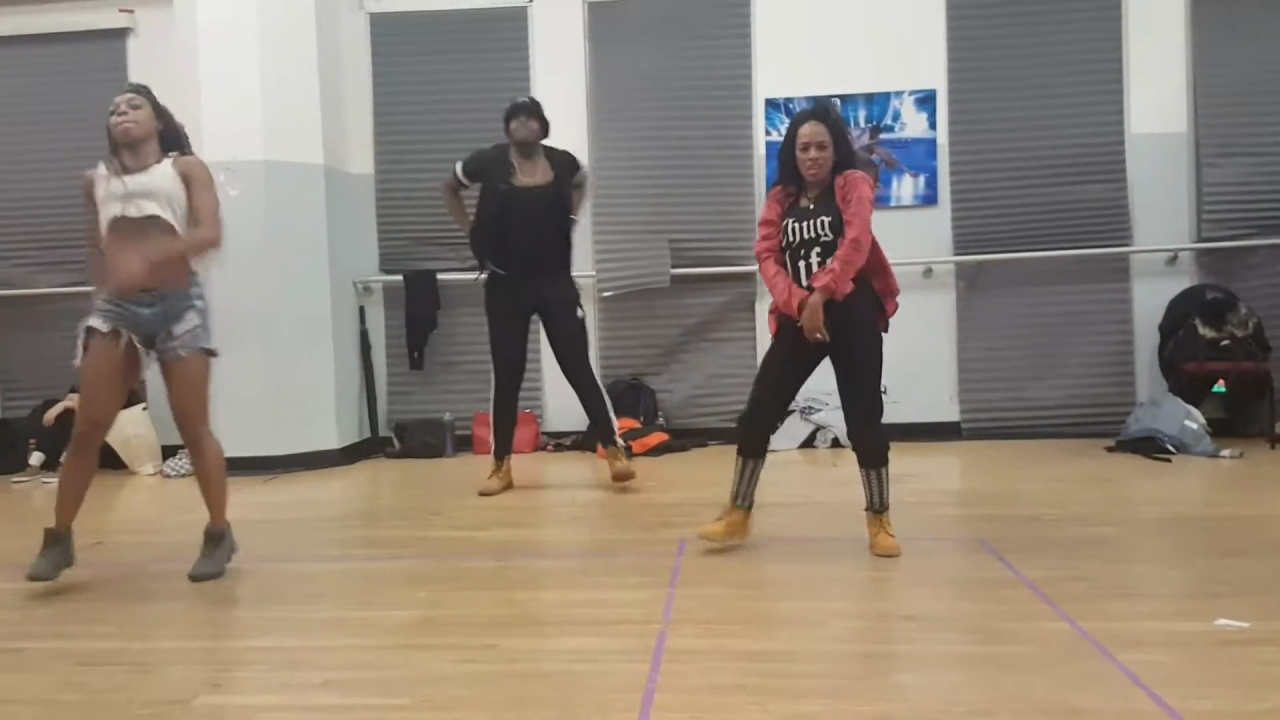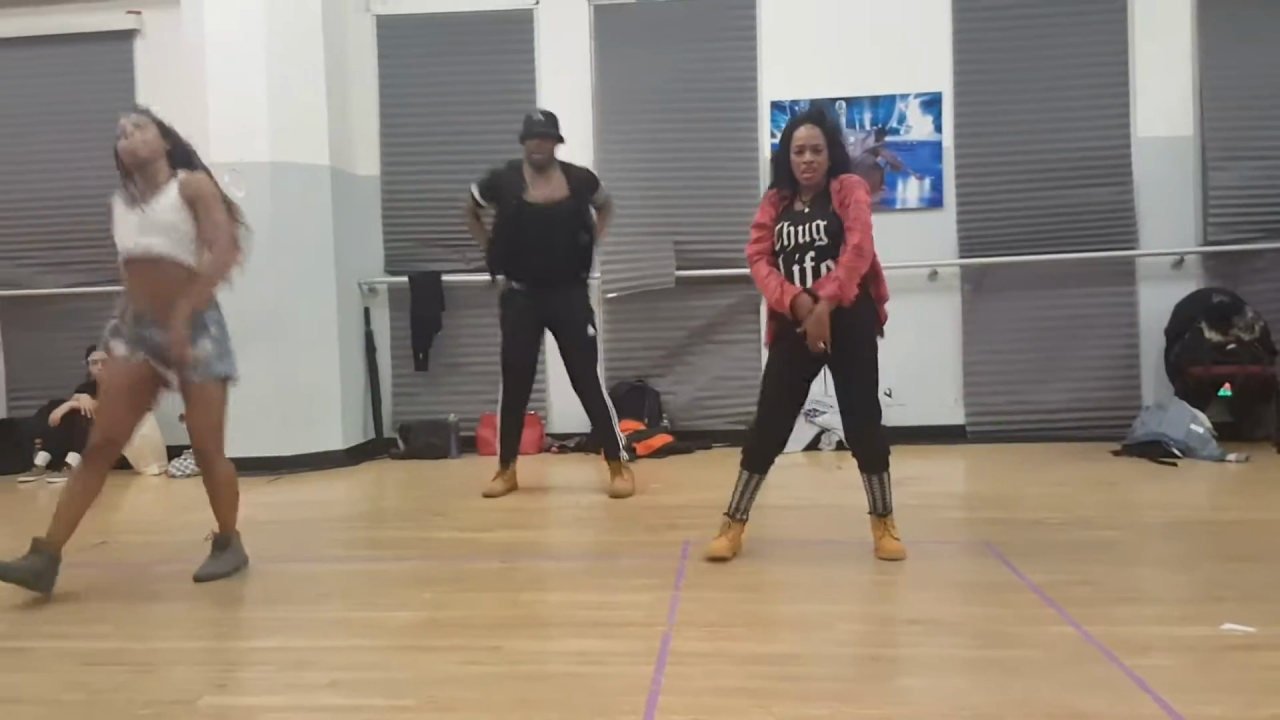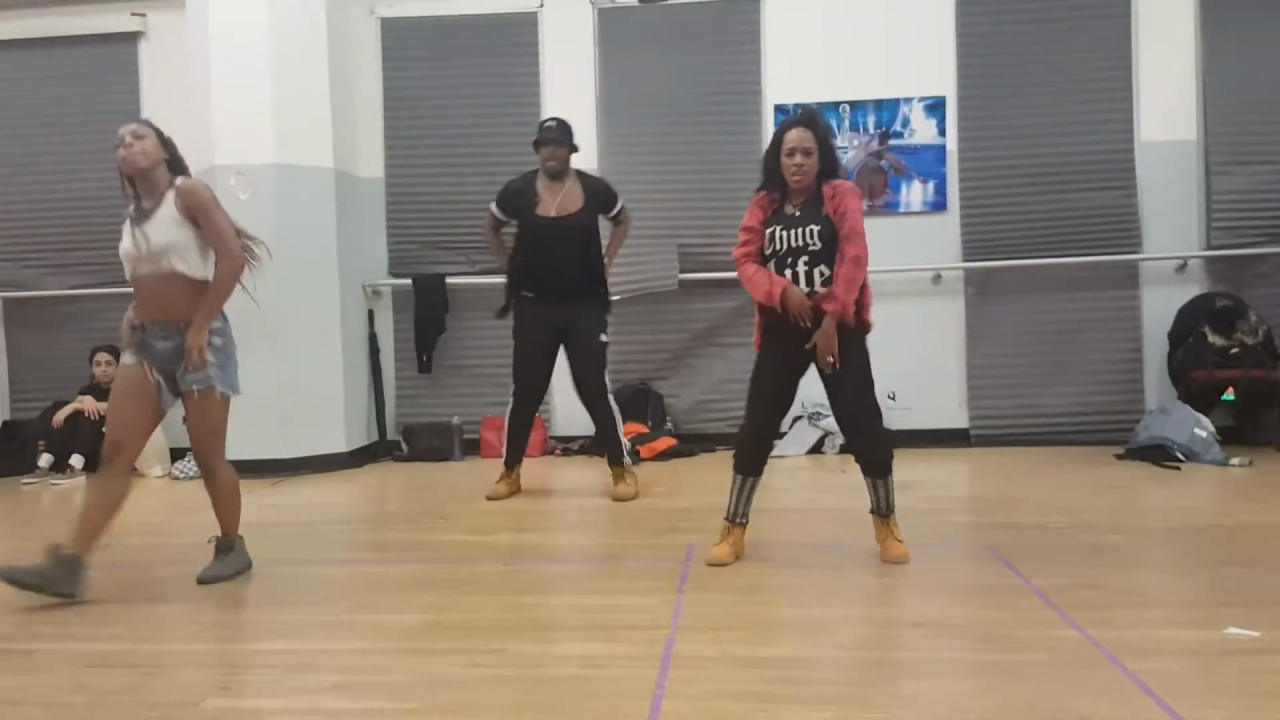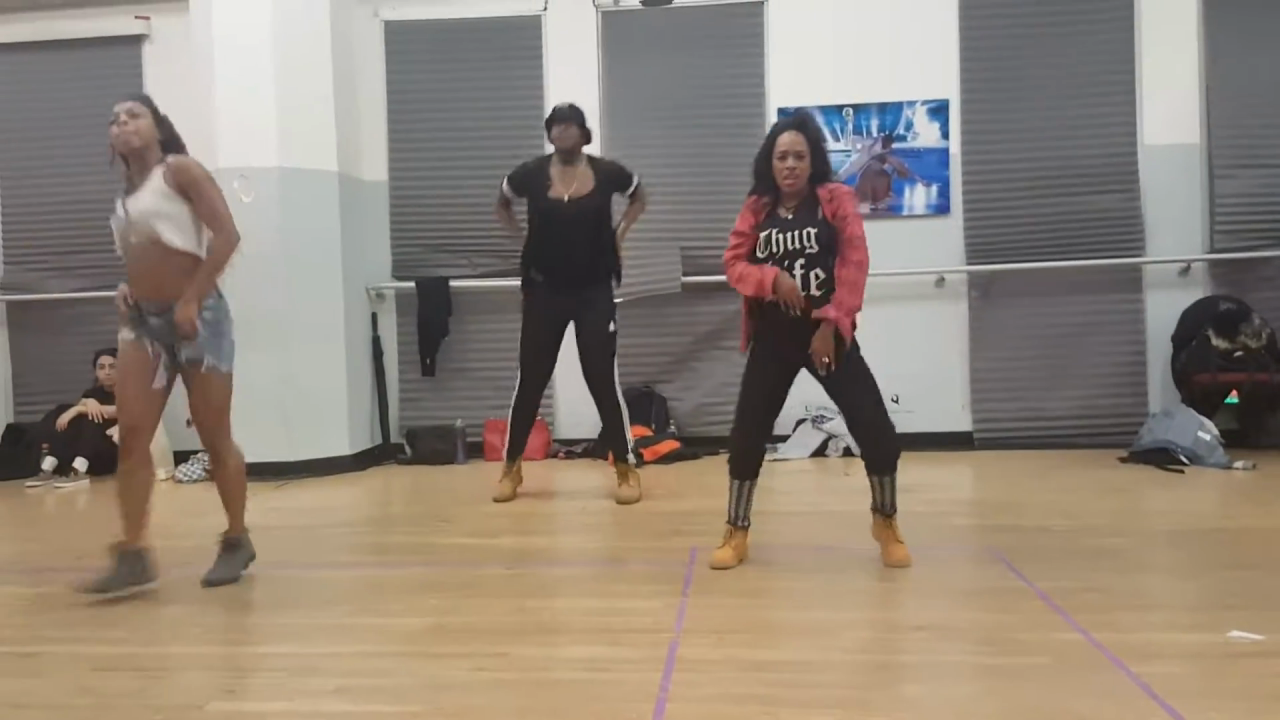
dt=0.1s
person 1, frame 1
left shoulder: (187, 167)
right shoulder: (97, 178)
left elbow: (210, 234)
left wrist: (149, 256)
right wrist: (108, 282)
left hip: (178, 304)
right hip: (115, 307)
left knee: (194, 430)
right knee: (88, 430)
left ankle: (218, 535)
right ankle: (58, 540)
person 1, frame 2
left shoulder: (193, 184)
right shoulder: (121, 202)
left elbow: (221, 254)
left wrist: (181, 316)
right wrist: (131, 316)
left hip: (195, 328)
right hip: (135, 333)
left knee: (207, 449)
right knee: (101, 445)
left ankle: (228, 544)
right ankle: (45, 555)
person 1, frame 3
left shoulder: (190, 193)
right shoulder: (134, 218)
left elbow: (232, 259)
left wrist: (201, 326)
right wrist: (133, 316)
left hip: (200, 338)
right hip: (146, 343)
left knee: (208, 457)
right knee: (115, 452)
left ankle: (232, 547)
right ankle: (66, 566)
person 1, frame 4
left shoulder: (179, 167)
right shoulder: (123, 193)
left elbow: (227, 234)
left wrist: (190, 296)
right wrist: (128, 289)
left hip: (195, 315)
right hip: (143, 321)
left knee: (215, 439)
right knee: (132, 439)
left ankle: (235, 541)
right ankle: (130, 556)
person 2, frame 1
left shoulder: (853, 184)
right shoulder: (780, 199)
left elbow: (856, 241)
right elbow: (767, 257)
left wrist: (821, 296)
right wrist: (797, 302)
left hip: (854, 318)
right hip: (796, 320)
left knee: (864, 419)
right knee: (758, 415)
left ankle: (878, 519)
right ankle: (737, 513)
person 2, frame 2
left shoulder: (849, 189)
right shoulder: (775, 202)
left elbow: (857, 247)
right elbow: (759, 261)
left wrist: (826, 302)
right wrist: (793, 299)
left hip: (848, 322)
right hip: (792, 327)
left knee: (864, 425)
right knee: (769, 426)
left ankle: (883, 522)
right ankle: (733, 525)
person 2, frame 3
left shoulder: (841, 194)
right shoulder: (764, 204)
left elbow: (854, 257)
right elbow: (745, 262)
left wrist: (832, 316)
right wrist: (782, 291)
left hip: (837, 328)
right hip: (781, 330)
left knee: (864, 427)
right knee: (756, 428)
left ankle: (886, 524)
right ankle: (734, 530)
person 2, frame 4
left shoulder: (835, 199)
right shoulder: (755, 209)
left elbow: (854, 263)
right elbow: (733, 266)
left wrist: (833, 323)
right wrist: (771, 279)
left hip: (826, 334)
right hip: (770, 337)
left knee: (875, 429)
right knee: (747, 433)
left ankle: (886, 524)
right ankle: (736, 534)
person 3, frame 1
left shoulder: (562, 161)
right shoulder: (487, 161)
left elbow: (580, 184)
right elbow: (450, 189)
left wrist: (570, 219)
right wrist: (473, 231)
left hip: (555, 279)
right hip: (506, 283)
left knee: (578, 365)
right knee: (507, 375)
left ankle: (614, 450)
right ankle: (501, 466)
person 3, frame 2
left shoulder: (579, 178)
right shoulder: (503, 179)
left elbow: (604, 209)
right elbow: (471, 212)
left wrist: (591, 245)
right wrist: (491, 251)
left hip: (570, 295)
right hip: (521, 297)
left knee: (587, 381)
right knee: (515, 384)
left ankle: (619, 465)
right ankle: (506, 470)
person 3, frame 3
left shoulder: (595, 189)
right shoulder: (518, 190)
left elbow: (622, 221)
right elbow: (492, 229)
left wrist: (607, 260)
right wrist: (510, 266)
left hip: (585, 305)
right hip: (534, 306)
left knee: (593, 389)
right knee: (526, 392)
left ankle: (622, 470)
right ankle: (510, 473)
person 3, frame 4
left shoulder: (606, 172)
right shoulder: (531, 173)
left elbow: (639, 196)
right elbow: (502, 204)
left wrist: (620, 231)
right wrist: (522, 238)
left hip: (593, 290)
right hip: (544, 290)
left knee: (602, 380)
right knee: (531, 379)
left ankle: (627, 470)
right ankle: (512, 470)
